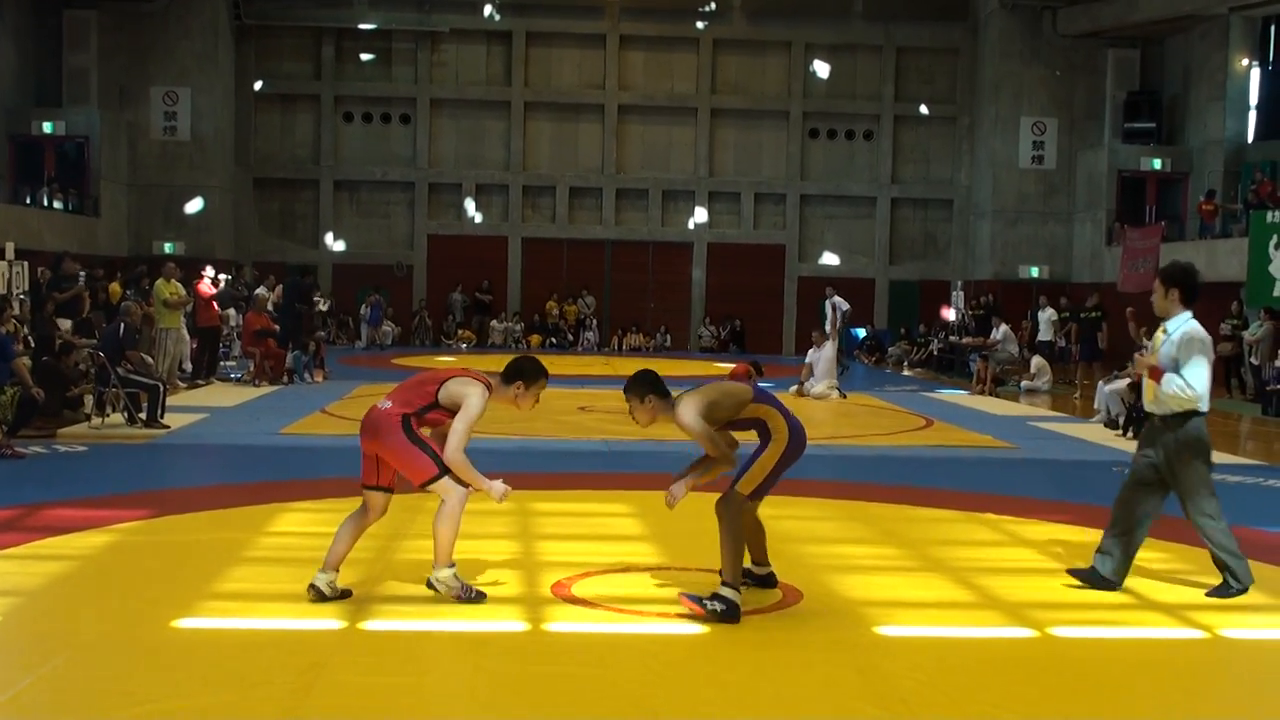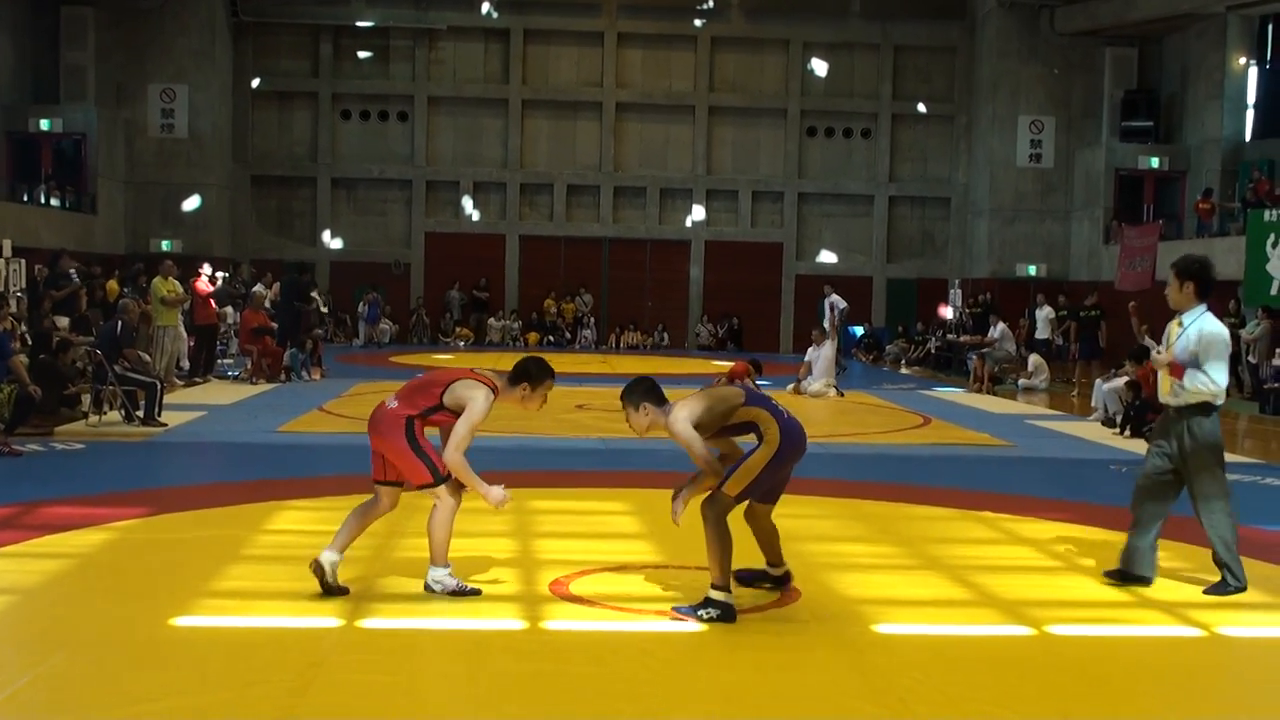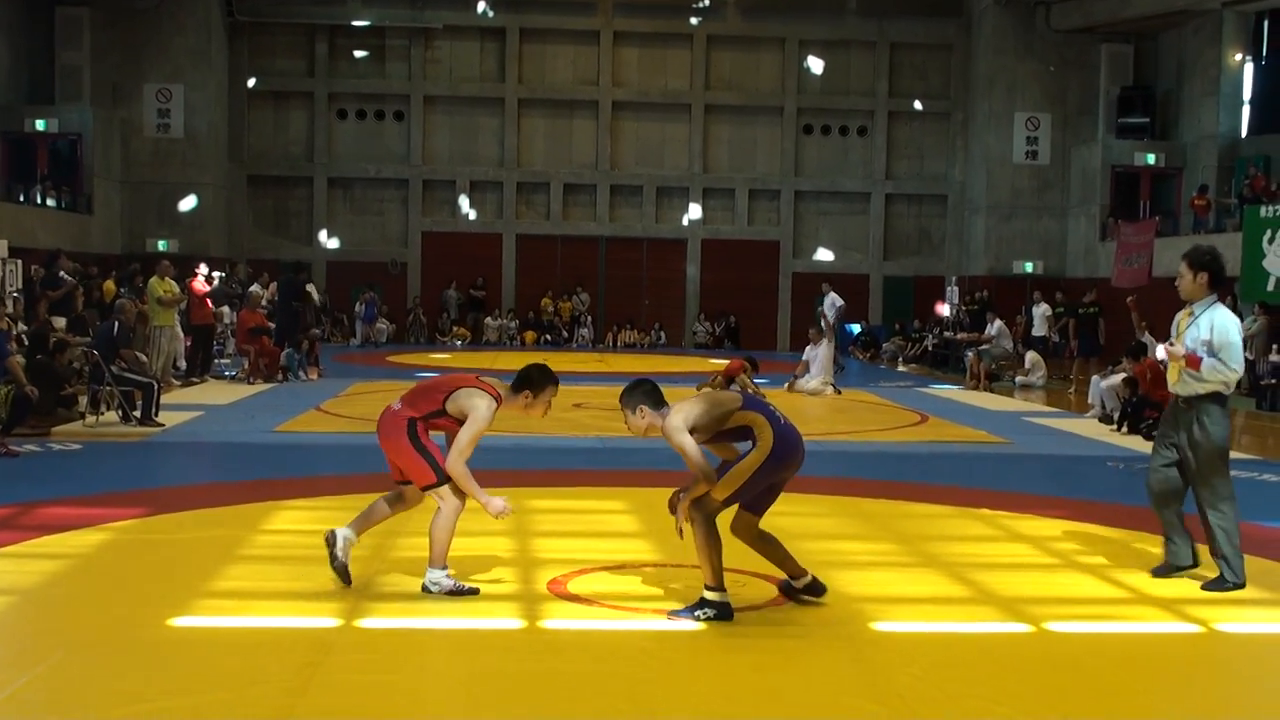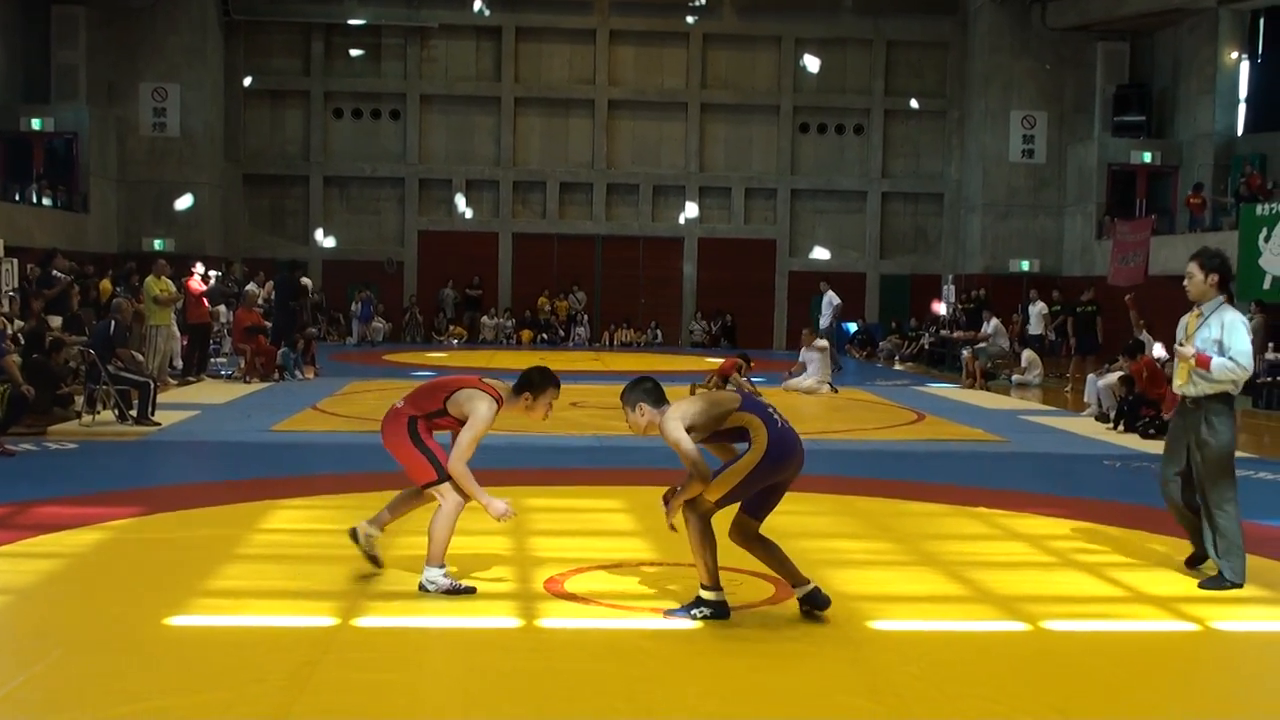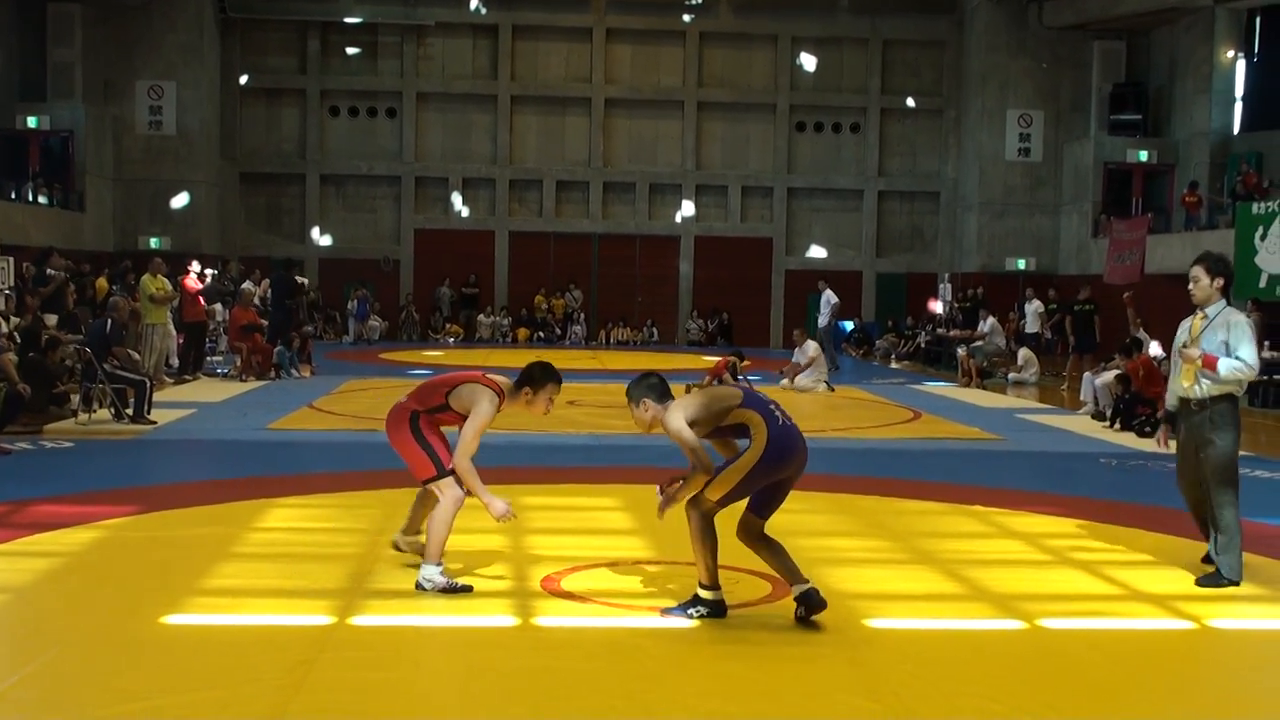
dt=0.1s
person 1, frame 1
left shoulder: (1193, 336)
right shoulder: (1162, 334)
left elbow: (1193, 389)
left wrist: (1152, 371)
left hip: (1185, 430)
right hip: (1157, 428)
left knee: (1201, 507)
right knee: (1131, 499)
left ankle: (1236, 575)
right ankle: (1106, 570)
person 1, frame 2
left shoulder: (1211, 331)
right shoulder: (1174, 327)
left elbow: (1215, 384)
left wrist: (1172, 367)
left hip: (1198, 423)
right hip: (1169, 420)
left knee: (1211, 503)
right knee: (1148, 492)
left ankle: (1233, 575)
right ankle: (1136, 565)
person 1, frame 3
left shoulder: (1223, 320)
right shoulder: (1182, 319)
left elbow: (1232, 370)
left wrist: (1188, 358)
left hip: (1208, 412)
right hip: (1178, 409)
left knee: (1214, 492)
right knee: (1160, 483)
left ankle: (1231, 572)
right ankle: (1179, 554)
person 1, frame 4
left shoulder: (1231, 321)
right shoulder: (1186, 321)
left elbow: (1243, 369)
left wrist: (1198, 358)
left hip: (1214, 412)
right hip: (1185, 409)
left knee: (1218, 492)
right knee: (1173, 485)
left ankle: (1229, 570)
right ankle: (1203, 546)
person 1, frame 5
left shoulder: (1235, 322)
right shoulder: (1186, 326)
left elbow: (1248, 369)
left wrist: (1205, 360)
right wrist: (1167, 418)
left hip: (1219, 412)
right hip: (1188, 412)
left knee: (1221, 489)
right knee: (1190, 487)
left ankle: (1226, 568)
right ankle: (1217, 546)
person 2, frame 1
left shoulder: (684, 413)
right shoulder: (688, 407)
left elbow: (723, 456)
right elbow: (727, 444)
left wrist: (686, 483)
right wrist: (687, 473)
left hip: (782, 434)
right hip: (788, 433)
left knee: (728, 507)
right knee: (745, 507)
left ankle: (726, 598)
right ankle: (762, 571)
person 2, frame 2
left shoulder: (676, 421)
right shoulder: (685, 413)
left elbow: (714, 471)
right elbow: (731, 455)
left wrist: (684, 496)
right wrist: (690, 487)
left hip: (777, 437)
right hip: (789, 434)
left knee: (713, 509)
right knee: (756, 514)
left ankle: (720, 602)
right ankle: (777, 572)
person 2, frame 3
left shoulder: (671, 424)
right shoulder: (689, 416)
left elbow: (706, 477)
right elbow: (732, 459)
left wrist: (684, 500)
right wrist: (689, 493)
left hip: (772, 443)
right hip: (790, 444)
left knee: (699, 511)
right knee: (744, 526)
left ankle: (715, 600)
right ankle: (803, 582)
person 2, frame 4
left shoulder: (669, 422)
right shoulder: (691, 416)
left elbow: (702, 476)
right elbow: (732, 463)
left wrist: (677, 502)
right wrist: (685, 492)
left hip: (769, 445)
right hip: (790, 446)
left knee: (695, 510)
right knee: (741, 532)
left ankle: (711, 599)
right ankle: (808, 593)
person 2, frame 5
left shoulder: (671, 416)
right shoulder: (697, 411)
left elbow: (705, 467)
right elbow: (736, 462)
left wrist: (678, 494)
right wrist: (686, 485)
left hip: (771, 442)
right hip: (794, 444)
left knee: (698, 509)
right knee: (749, 531)
left ankle: (709, 598)
right ankle: (805, 592)
person 3, frame 1
left shoulder: (478, 382)
right shoulder: (478, 394)
right elbow: (451, 453)
left wrist: (455, 474)
right wrist: (487, 486)
left hip: (375, 420)
right hip: (396, 425)
left knee: (373, 508)
right knee: (456, 494)
left ankle: (324, 580)
right ankle: (443, 575)
person 3, frame 2
left shoulder: (486, 381)
right shoulder: (483, 397)
right elbow: (451, 456)
left wrist: (456, 476)
right wrist: (485, 491)
left hip: (383, 418)
right hip: (400, 426)
left knee: (384, 500)
right knee: (448, 497)
left ankle: (329, 558)
right ankle: (439, 576)
person 3, frame 3
left shoulder: (493, 388)
right shoulder: (486, 406)
right elbow: (453, 463)
right wrist: (486, 500)
left hip: (394, 420)
right hip: (404, 428)
left knee: (410, 495)
right knee: (452, 500)
left ankle: (343, 537)
right ankle: (435, 578)
person 3, frame 4
left shoulder: (499, 390)
right shoulder: (486, 407)
right elbow: (455, 463)
right wrist: (488, 502)
left hip: (400, 421)
right hip: (407, 426)
left knee: (427, 490)
right knee: (453, 499)
left ankle: (368, 531)
right ankle: (433, 577)
person 3, frame 5
left shoulder: (504, 387)
right shoulder: (488, 402)
right elbow: (460, 459)
right wrist: (490, 500)
left hip: (413, 418)
right hip: (410, 421)
left knee: (444, 482)
right knee: (453, 495)
left ankle: (407, 536)
right ankle: (429, 575)
